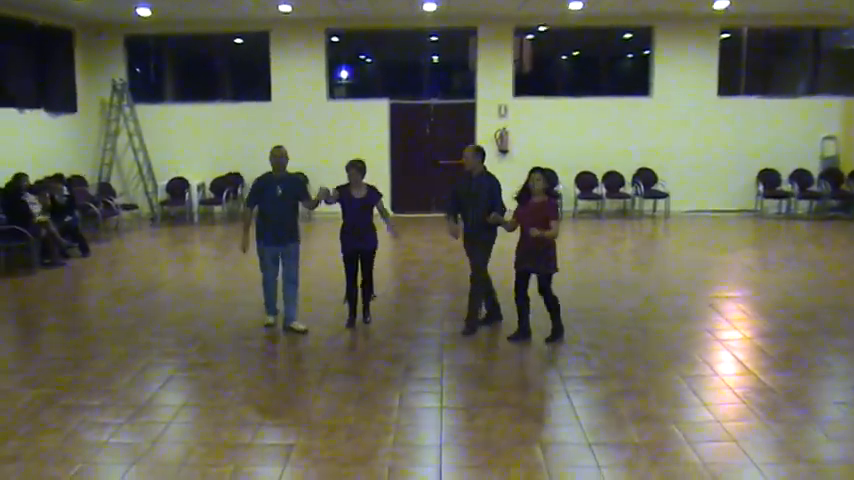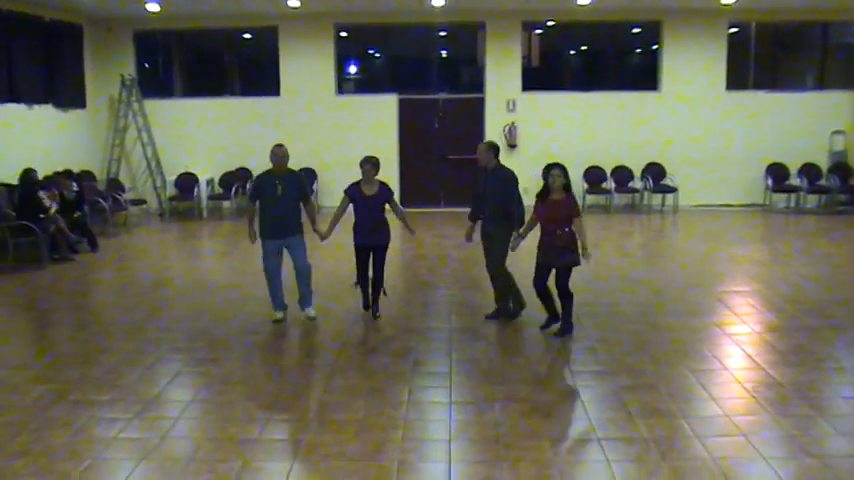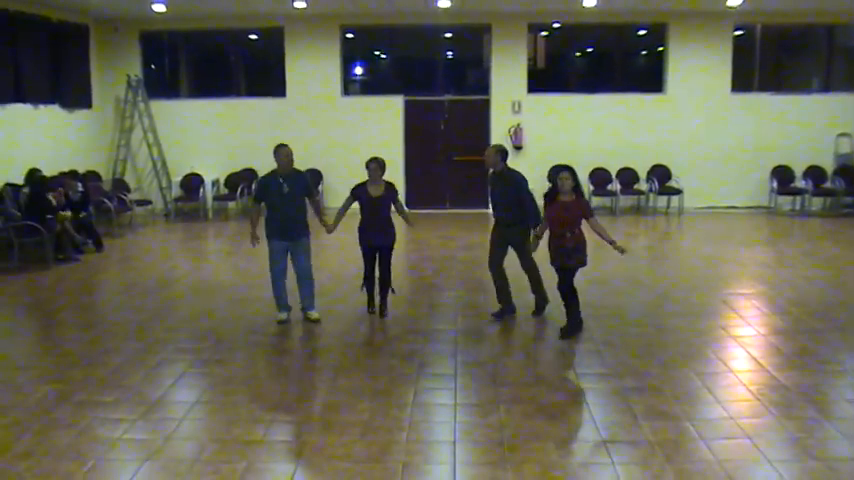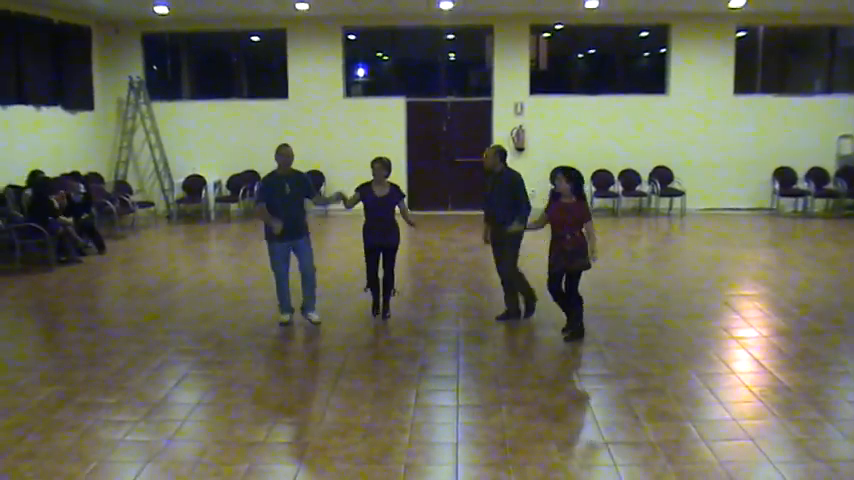
dt=0.3s
person 1, frame 1
left shoulder: (296, 181)
right shoulder: (261, 182)
left elbow: (308, 205)
right elbow: (249, 209)
left wrist: (318, 199)
right wrist: (246, 235)
left hip: (290, 239)
right hip: (267, 239)
left knee: (291, 279)
right knee: (269, 278)
left ankle: (290, 320)
right ankle: (271, 313)
person 1, frame 2
left shoulder: (296, 178)
right shoulder: (261, 180)
left elbow: (307, 203)
right elbow: (252, 205)
left wrist: (314, 226)
right wrist: (251, 228)
left hip: (294, 232)
right hip: (270, 235)
left knee: (303, 267)
right knee: (272, 273)
left ankle: (306, 304)
right ankle: (279, 309)
person 1, frame 3
left shoulder: (300, 177)
right shoulder: (266, 181)
left elbow: (313, 199)
right elbow: (256, 206)
left wrist: (322, 220)
right wrist: (253, 231)
left hip: (300, 234)
right hip: (276, 236)
left knee: (305, 272)
right knee: (278, 274)
left ankle: (309, 309)
right ankle: (283, 310)
person 1, frame 4
left shoulder: (300, 178)
right shoulder: (268, 181)
left elbow: (316, 199)
right elbow: (260, 208)
left wrist: (333, 199)
right wrist: (271, 222)
left hip: (300, 233)
right hip: (277, 237)
left knee: (308, 270)
right knee: (281, 275)
left ankle: (309, 309)
right ankle: (285, 311)
person 2, frame 1
left shoulder: (491, 182)
right shoulder: (464, 180)
left elbow: (499, 208)
right elbow: (454, 204)
left wrist: (496, 217)
right wrist: (451, 221)
left hip: (485, 234)
right hip: (469, 232)
left knee: (477, 275)
right knee: (480, 274)
left ankle: (472, 321)
right ankle: (494, 312)
person 2, frame 2
left shoulder: (506, 176)
right shoulder: (483, 174)
left elbow: (516, 204)
left wrist: (516, 230)
right wrist: (472, 224)
left hip: (502, 227)
right hip: (487, 226)
left knee: (497, 266)
right knee: (491, 267)
left ankle: (517, 302)
right ankle: (503, 307)
person 2, frame 3
left shoulder: (516, 178)
right shoulder: (493, 177)
left elbow: (530, 205)
left wrist: (536, 230)
left hip: (518, 228)
right hip: (500, 227)
left knee: (527, 265)
right knee: (494, 265)
left ankle: (541, 300)
right ankle: (506, 305)
person 2, frame 4
left shoulder: (513, 178)
right shoulder: (491, 178)
left elbow: (524, 204)
left wrist: (519, 223)
right wrist: (488, 227)
left hip: (512, 228)
right hip: (496, 229)
left knee: (509, 268)
right knee: (502, 269)
left ankle: (529, 297)
right ankle: (512, 309)
person 3, frame 1
left shoulder: (550, 204)
right shoulder: (523, 203)
left elbow: (555, 232)
right elbow: (512, 227)
left wrist: (540, 233)
right wrist: (500, 220)
left hip: (543, 252)
right hip: (524, 251)
left knee: (544, 291)
right knee: (520, 291)
left ankle: (557, 328)
right ankle: (523, 329)
person 3, frame 2
left shoulder: (570, 201)
right shoulder: (541, 199)
left elbow: (578, 226)
right elbow: (532, 221)
left wrist: (584, 247)
right wrist: (519, 238)
left hip: (565, 247)
right hip: (546, 246)
left knee: (562, 286)
right knee: (538, 283)
left ankle: (567, 324)
right ankle: (553, 315)
person 3, frame 3
left shoulder: (580, 202)
right shoulder: (550, 200)
left elbow: (595, 225)
left wrist: (612, 243)
right wrist: (537, 237)
left hip: (574, 248)
right hip: (556, 247)
left knee: (564, 285)
right knee: (566, 285)
left ankle: (573, 323)
right ankle: (574, 321)
person 3, frame 4
left shoulder: (581, 205)
right shoulder: (554, 201)
left elbow: (590, 231)
right elbow: (542, 222)
left wrist: (592, 250)
left hip: (575, 252)
right hip: (557, 251)
left knee: (571, 290)
right knee: (554, 288)
left ankle: (578, 328)
right ankle: (572, 318)
person 4, frame 1
left shoulder: (372, 191)
right shoulder: (342, 190)
left elbow: (382, 210)
right elbow: (330, 199)
left wrist: (389, 224)
right wrist: (327, 198)
left hip: (368, 238)
right hip: (348, 239)
left knee: (367, 275)
right knee: (351, 277)
left ankle: (366, 310)
right ankle: (351, 314)
person 4, frame 2
left shoulder: (384, 188)
right shoulder: (353, 189)
left elbow: (396, 209)
right elbow: (341, 210)
left wrist: (407, 225)
right wrist: (329, 230)
left hip: (381, 234)
right hip: (361, 234)
left knee: (378, 270)
right knee: (362, 269)
left ankle: (375, 305)
right ankle: (366, 298)
person 4, frame 3
left shoulder: (390, 188)
right shoulder: (359, 189)
left elbow: (398, 207)
right elbow: (345, 208)
left wrist: (408, 221)
right wrist: (333, 225)
left hip: (386, 235)
right hip: (367, 234)
left knee: (385, 269)
right knee: (369, 269)
left ankle: (383, 303)
right ankle: (370, 300)
person 4, frame 4
left shoulder: (395, 190)
right shoulder: (365, 188)
left elbow: (404, 211)
right elbow: (350, 204)
left wrist: (409, 221)
right wrist: (344, 200)
left hip: (390, 236)
right hip: (371, 235)
left knee: (388, 271)
right knee: (371, 270)
left ankle: (386, 304)
right ankle: (375, 300)
